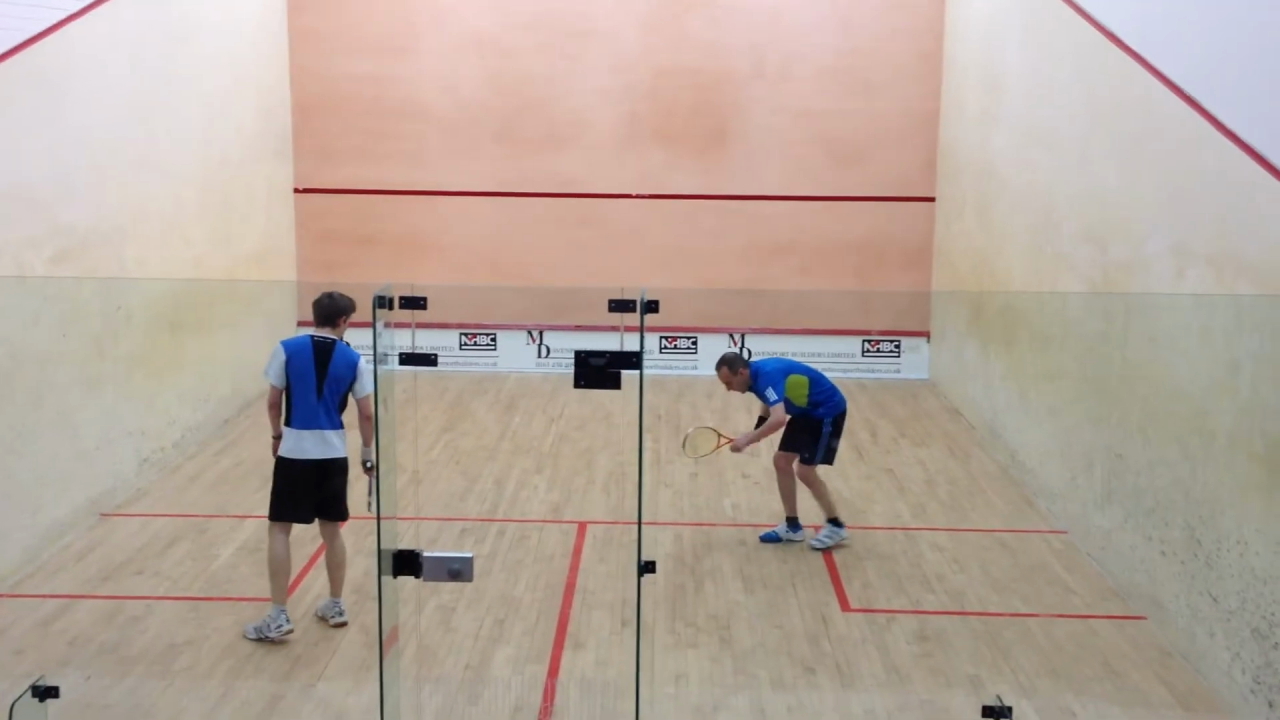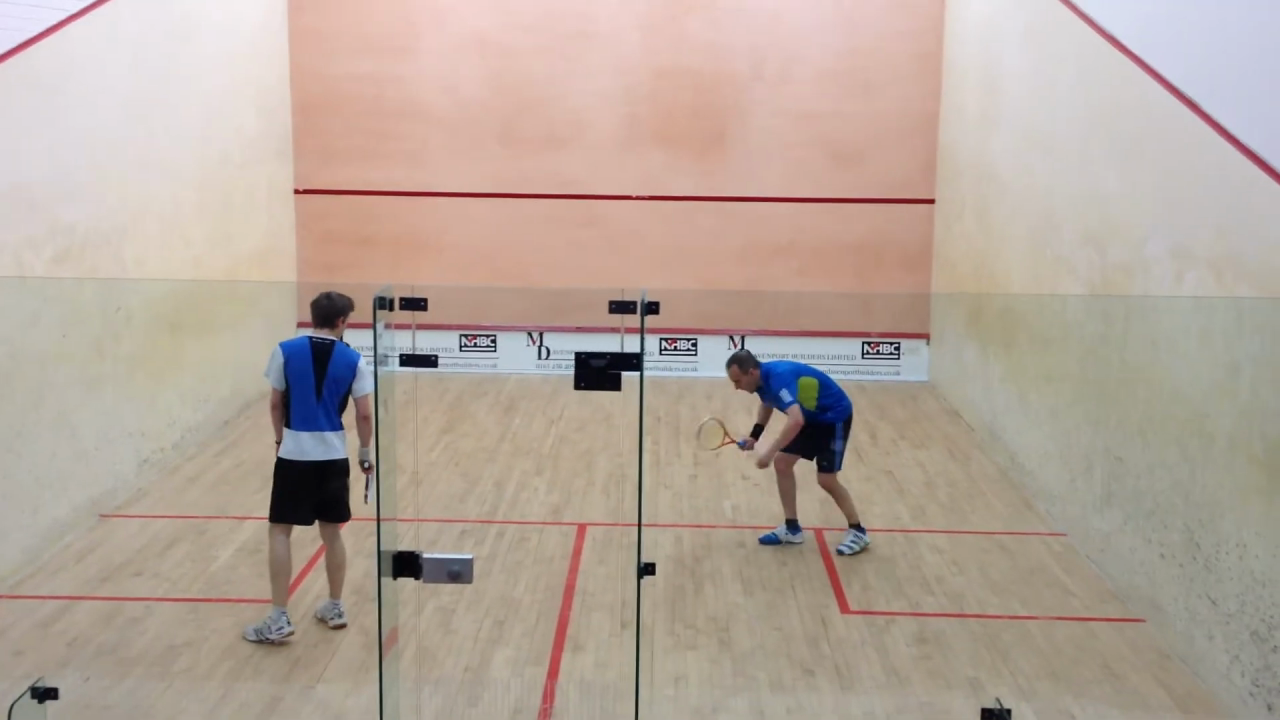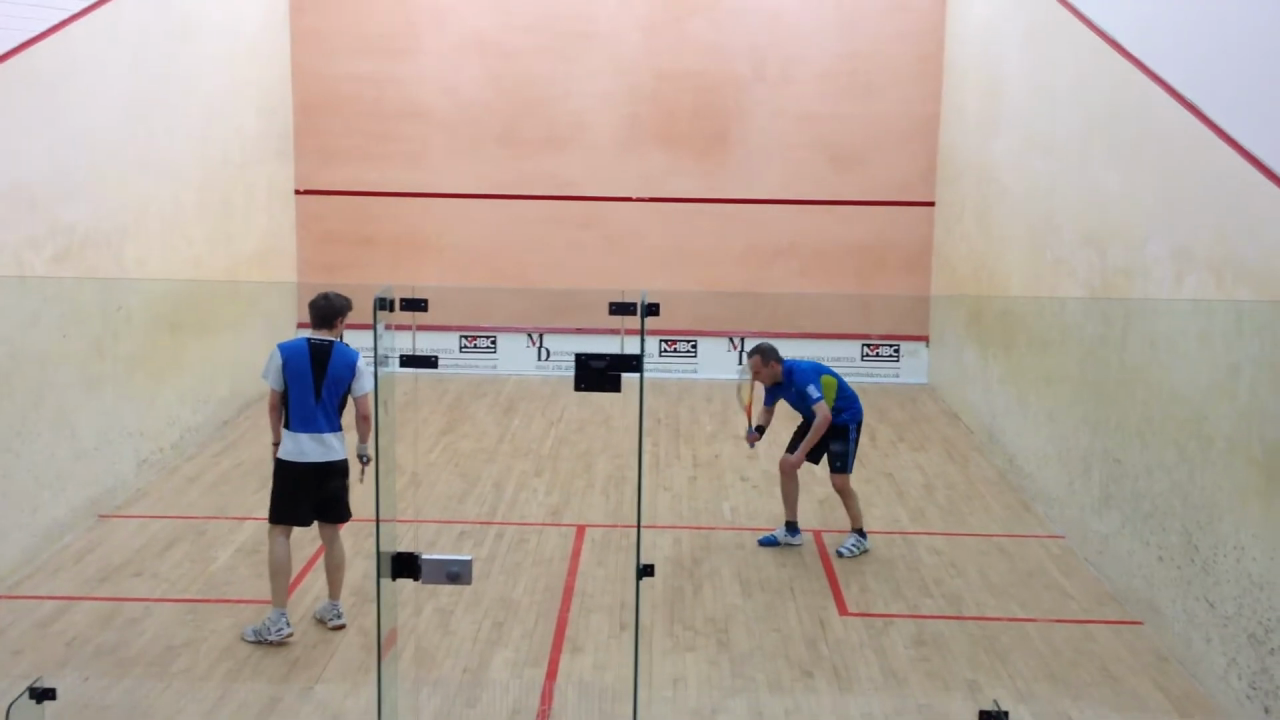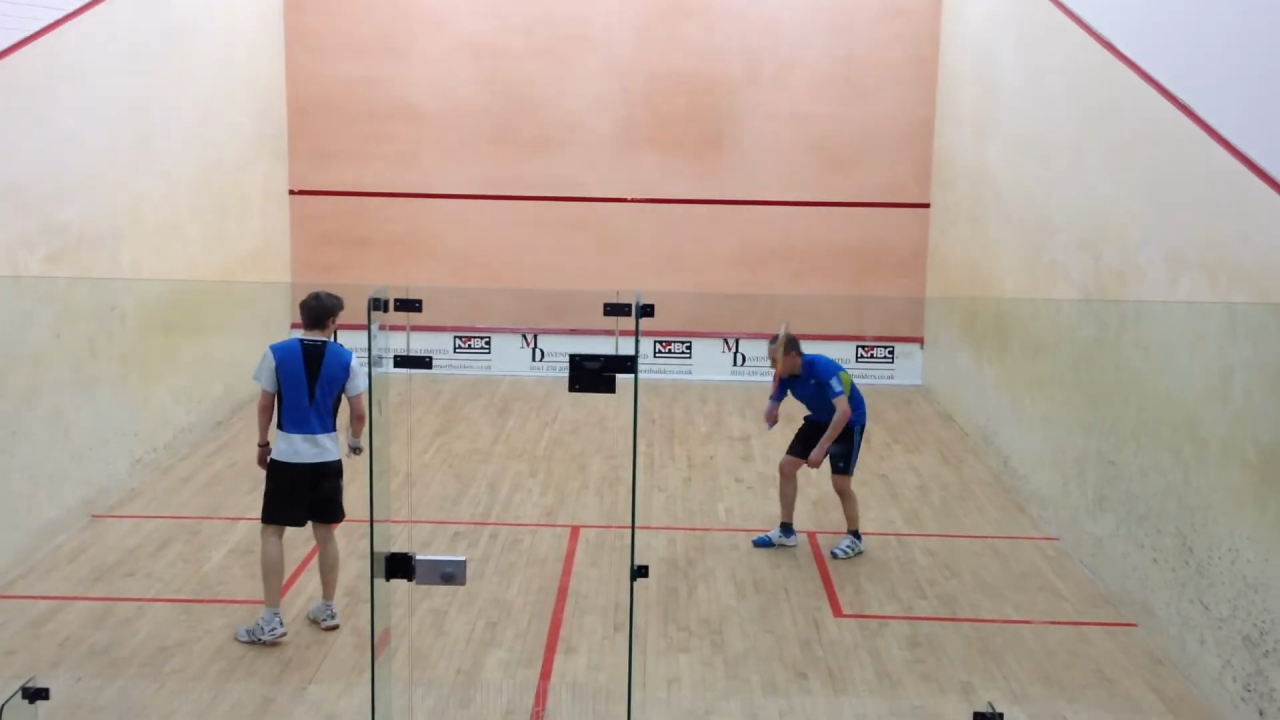
dt=0.2s
person 1, frame 1
left shoulder: (287, 349)
right shoulder: (353, 359)
left elbow: (273, 401)
right elbow: (367, 414)
left wrist: (277, 435)
right wrist: (368, 453)
left hip: (294, 453)
right hip: (333, 454)
left knee: (279, 531)
right knee: (332, 531)
left ankle: (278, 615)
right ankle: (335, 605)
person 1, frame 2
left shoulder: (285, 350)
right shoulder: (352, 359)
left elbow: (276, 404)
right elbow: (364, 414)
right wrist: (365, 453)
left hip: (294, 454)
right hip: (333, 455)
left knee: (280, 532)
right knee: (332, 532)
left ankle: (279, 618)
right ankle: (335, 607)
person 1, frame 3
left shoulder: (284, 352)
right shoulder: (351, 358)
left elbow: (275, 405)
right elbow: (364, 414)
left wrist: (277, 442)
right wrist: (363, 448)
left hip: (293, 455)
right hip: (332, 456)
left knee: (279, 533)
right knee: (331, 533)
left ankle: (279, 619)
right ankle: (334, 608)
person 1, frame 4
left shoulder: (277, 353)
right shoulder: (345, 358)
left elbow: (265, 405)
right elbow: (359, 412)
left wrist: (262, 443)
right wrist: (355, 441)
left hip: (287, 456)
right hip: (326, 457)
left knee: (272, 533)
right knee: (325, 533)
left ankle: (271, 619)
right ankle: (328, 609)
person 2, frame 1
left shoulder: (767, 375)
right shoulder: (756, 374)
left elbow: (778, 419)
right elbow: (769, 402)
left wrist: (747, 439)
right wrist: (756, 431)
left hip: (827, 410)
right hip: (807, 411)
left knee: (805, 471)
right knee: (781, 461)
left ankle: (835, 526)
right ankle: (792, 526)
person 2, frame 2
left shoulder: (779, 377)
right shoulder: (763, 379)
left elbow: (796, 421)
right elbow: (767, 406)
left wrist: (769, 452)
right wrist: (754, 436)
left hip: (834, 415)
right hip: (812, 416)
left knee: (826, 480)
right knee: (782, 463)
left ankle: (857, 531)
right ankle: (792, 528)
person 2, frame 3
left shoulder: (802, 374)
right shoulder: (774, 381)
left elbow: (824, 417)
right elbow: (767, 411)
left wrist: (801, 452)
right wrist: (758, 433)
left hip: (845, 419)
right hip: (815, 418)
left knee: (839, 482)
right knee: (786, 466)
left ankle: (859, 536)
right ankle: (791, 530)
person 2, frame 4
left shoulder: (822, 368)
right shoulder: (784, 375)
left elbow: (844, 411)
right elbow: (773, 405)
left wrist: (822, 448)
right wrist: (771, 416)
left hip: (849, 422)
right hip: (819, 420)
left knee: (840, 484)
right knee: (787, 467)
left ankle: (854, 537)
right ankle: (786, 531)
